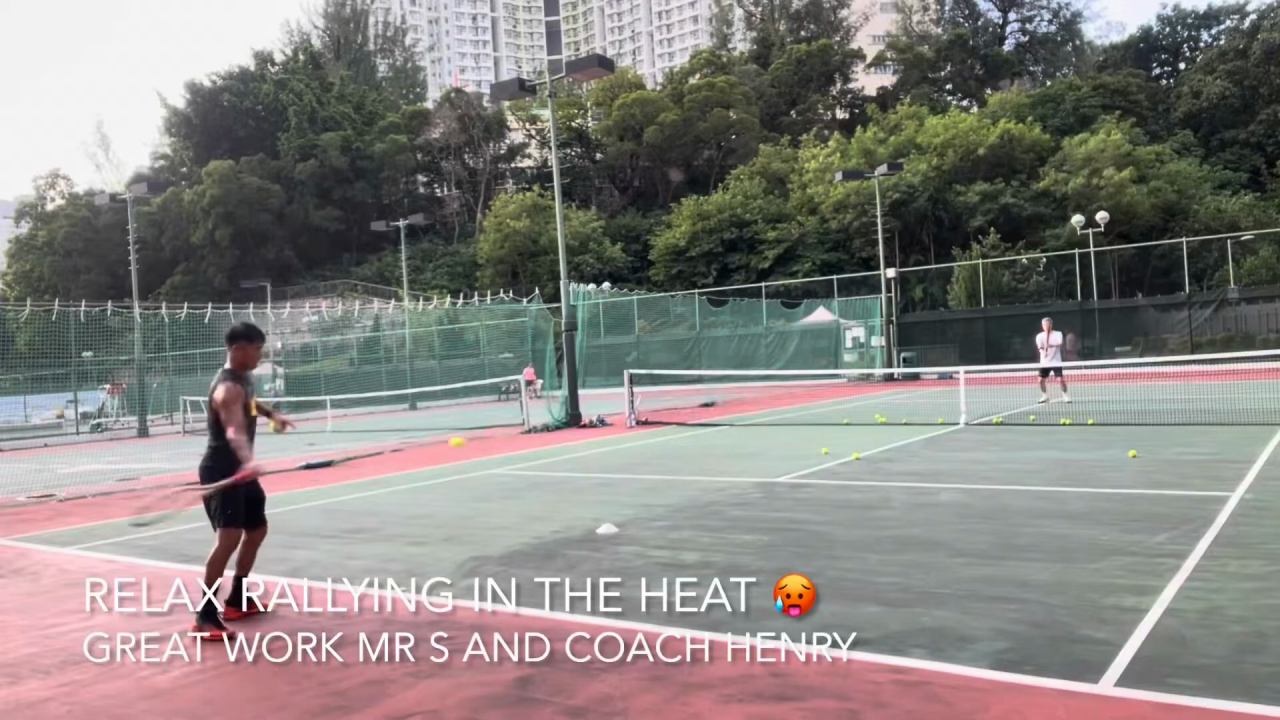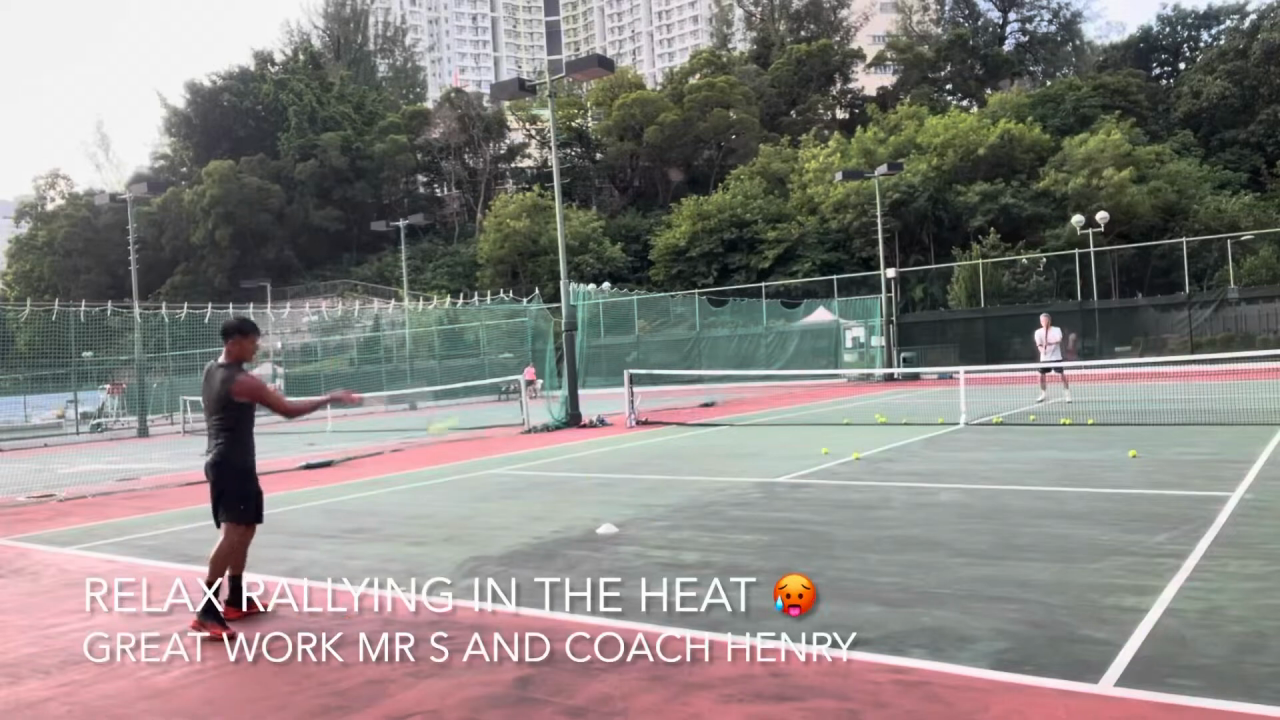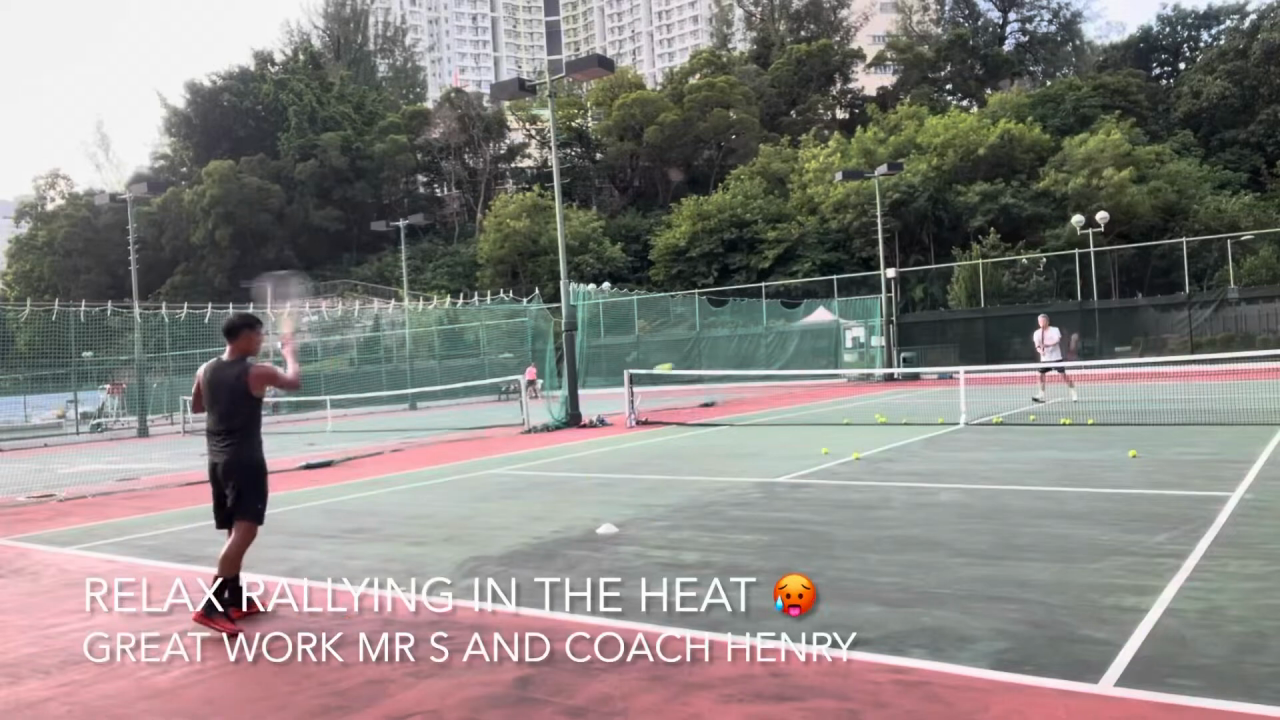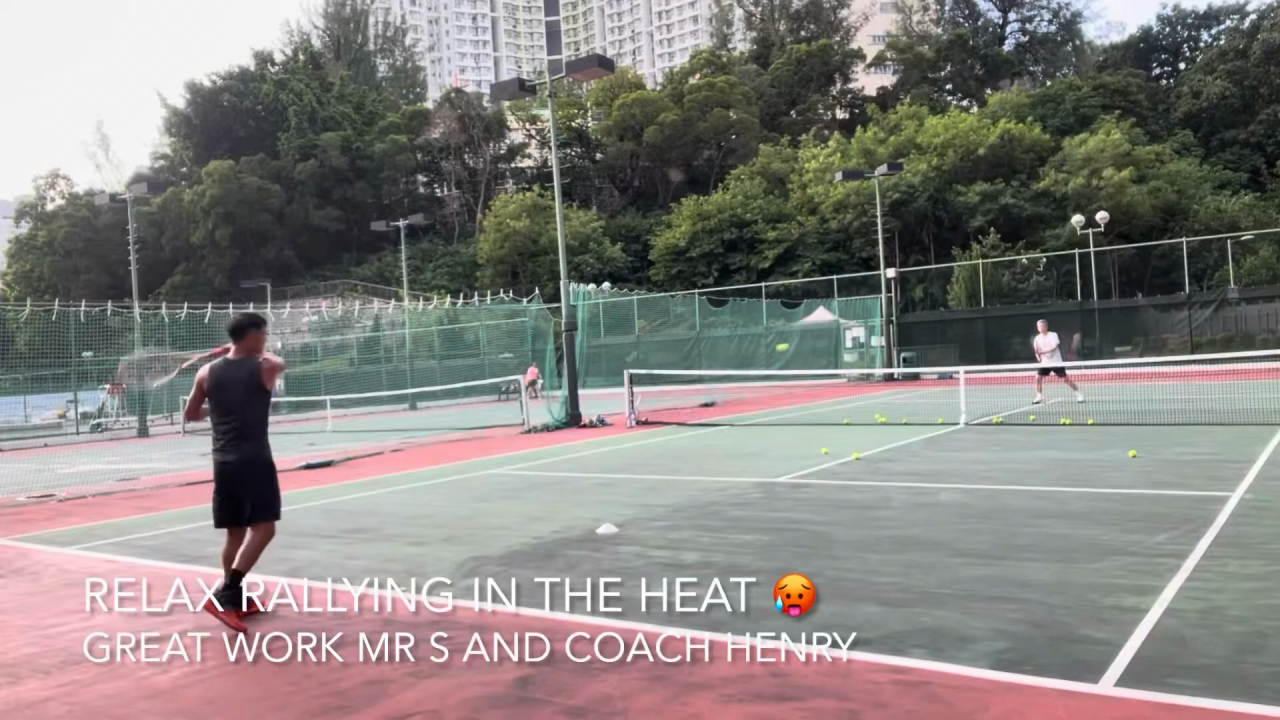
dt=0.1s
person 1, frame 1
left shoulder: (241, 378)
right shoulder: (229, 388)
left elbow: (251, 404)
right elbow: (234, 431)
left wrist: (273, 415)
right wrist: (247, 461)
left hip: (237, 470)
right hip: (222, 470)
left knee: (257, 531)
right knee: (229, 536)
left ankle: (237, 601)
right ankle: (207, 616)
person 1, frame 2
left shoulder: (212, 370)
right shoulder: (244, 381)
right elbow: (287, 409)
right wrist: (330, 398)
left hip: (221, 462)
right hip: (232, 465)
left knee: (241, 531)
right knee: (234, 534)
left ankle: (236, 600)
right ankle: (207, 612)
person 1, frame 3
left shoulder: (206, 372)
right shoulder: (256, 372)
left elbow: (198, 405)
right elbow: (293, 380)
right wrist: (289, 349)
left hip: (218, 462)
right hip: (246, 463)
left knee: (239, 532)
right knee: (244, 533)
left ankle: (233, 601)
right ankle: (211, 606)
person 1, frame 4
left shoulder: (208, 373)
right shoulder: (266, 368)
left elbow: (190, 414)
right wrist: (244, 352)
left hip: (223, 462)
right hip: (254, 461)
left knee: (237, 531)
right knee: (263, 529)
left ankle: (235, 598)
right ankle: (226, 595)
